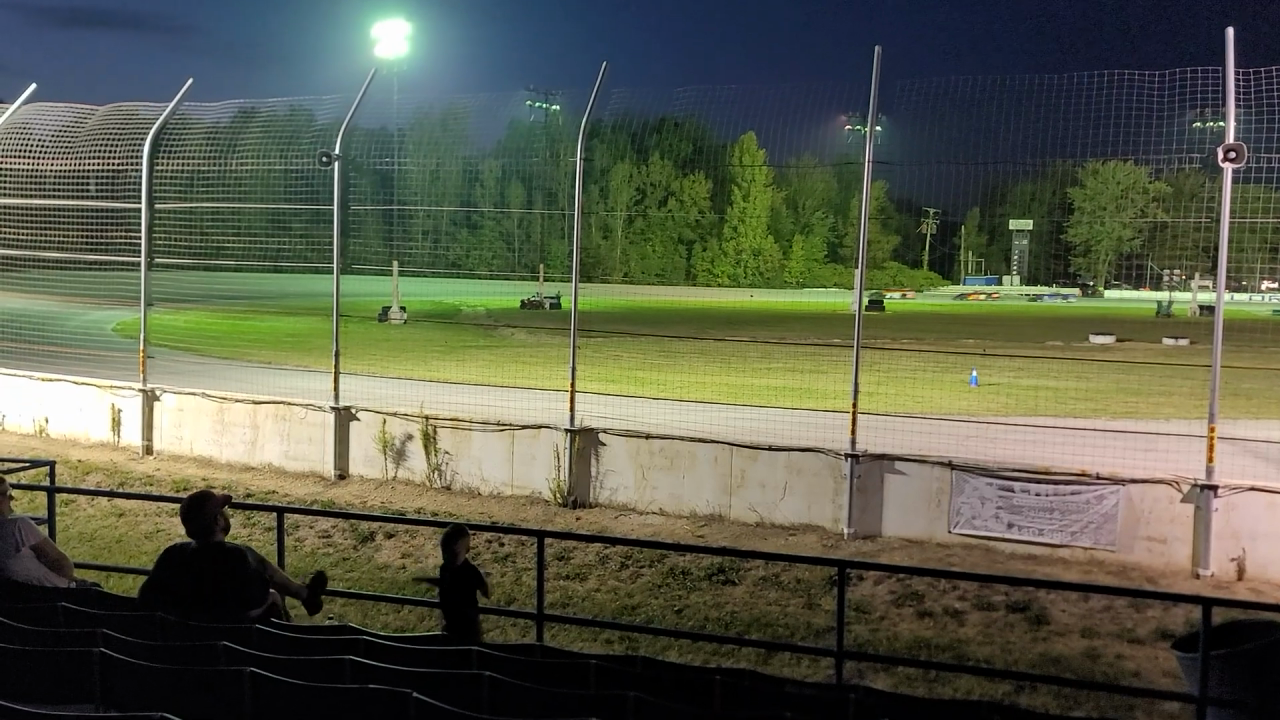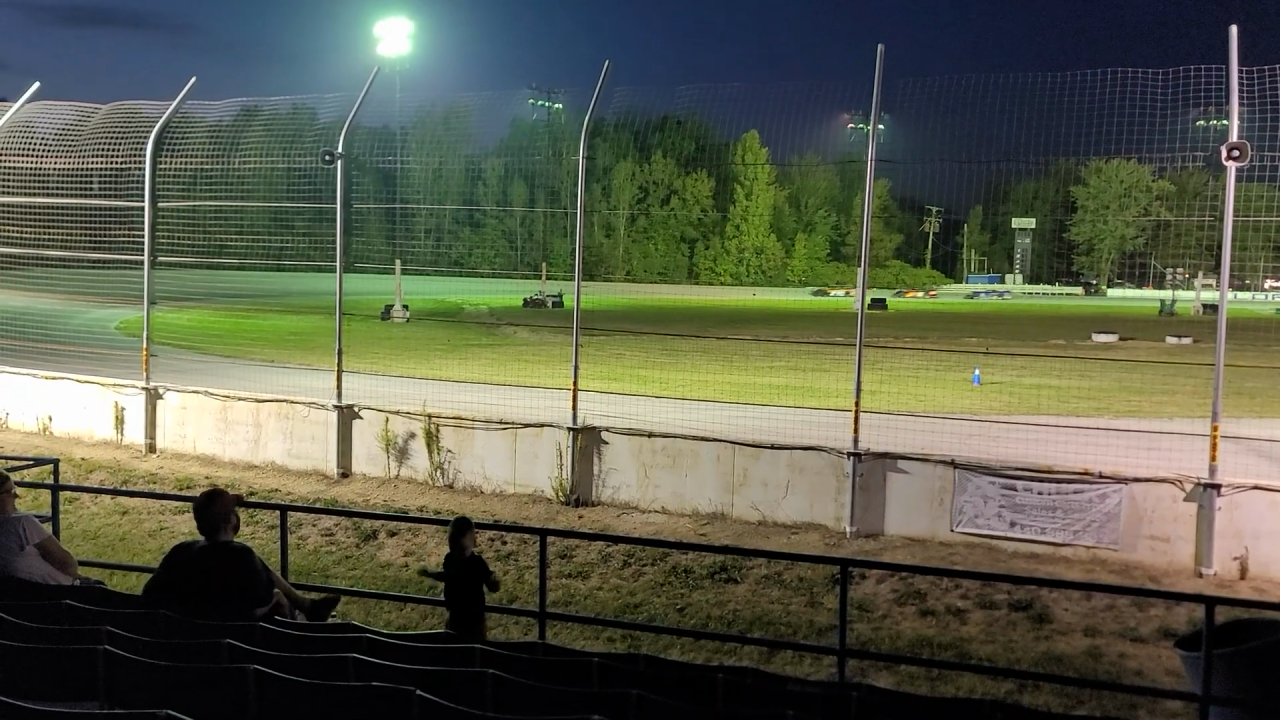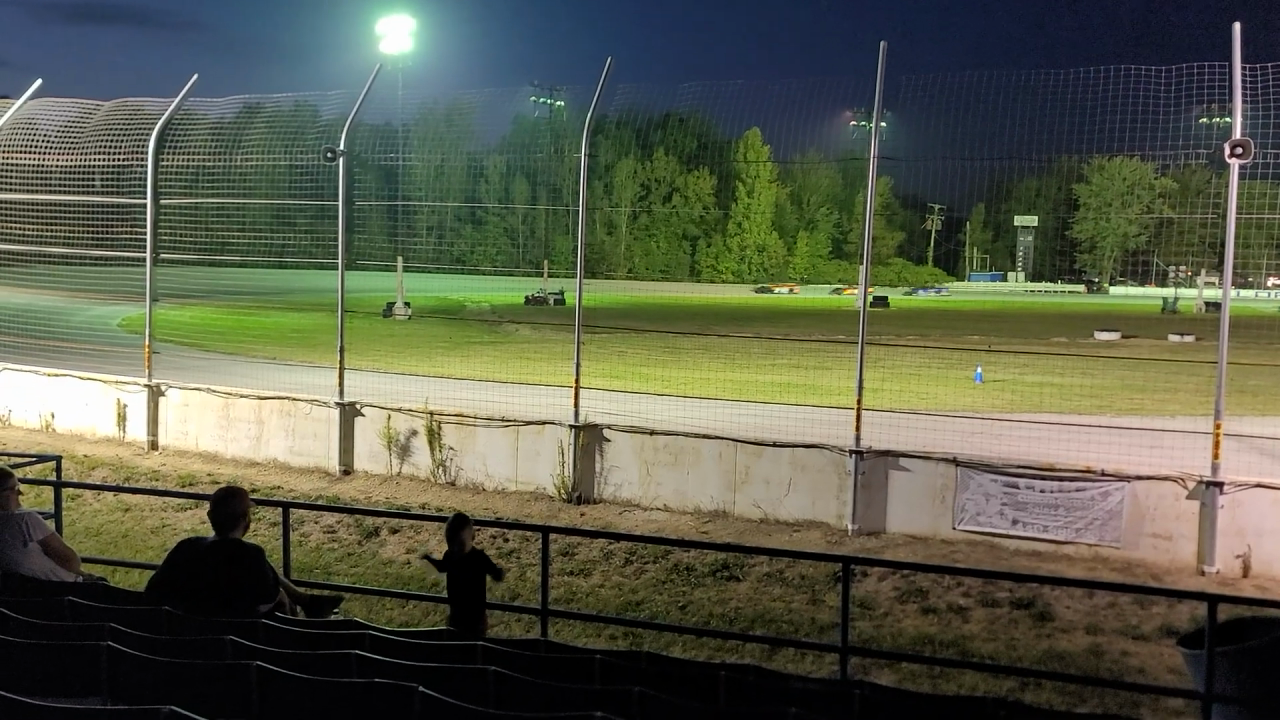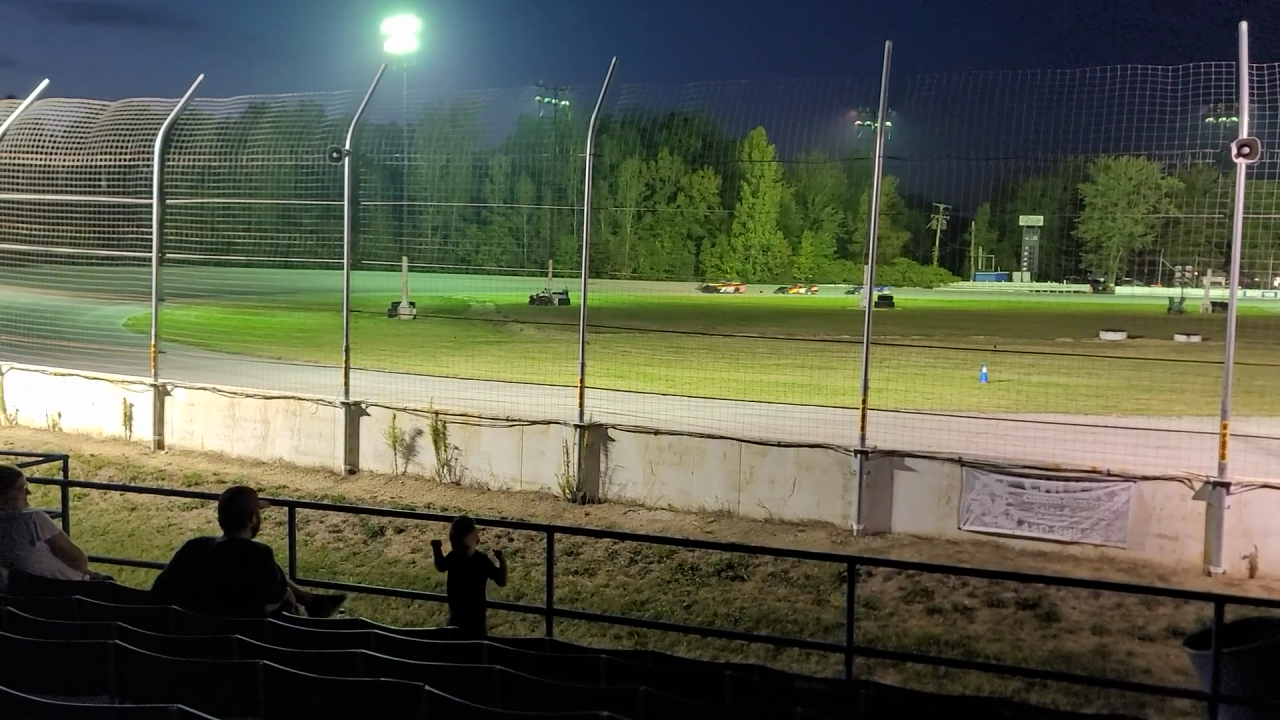
dt=0.3s
person 1, frame 1
left shoulder: (172, 554)
right shoulder: (234, 557)
left elbow: (146, 597)
right elbow: (254, 608)
right wrist: (272, 598)
left ankle: (303, 593)
person 1, frame 2
left shoulder: (180, 552)
right shoulder: (240, 556)
left elbow: (151, 595)
right elbow: (260, 606)
right wrist: (276, 597)
left knee: (258, 568)
left ankle: (308, 607)
person 1, frame 3
left shoulder: (186, 548)
right shoulder: (249, 555)
left elbow: (154, 592)
right elbow: (265, 603)
right wrist: (280, 596)
left ankle: (307, 602)
person 1, frame 4
left shoulder: (194, 548)
right shoulder: (258, 555)
left elbow: (160, 591)
right elbow: (273, 601)
right wrist: (288, 597)
left ankle: (310, 601)
